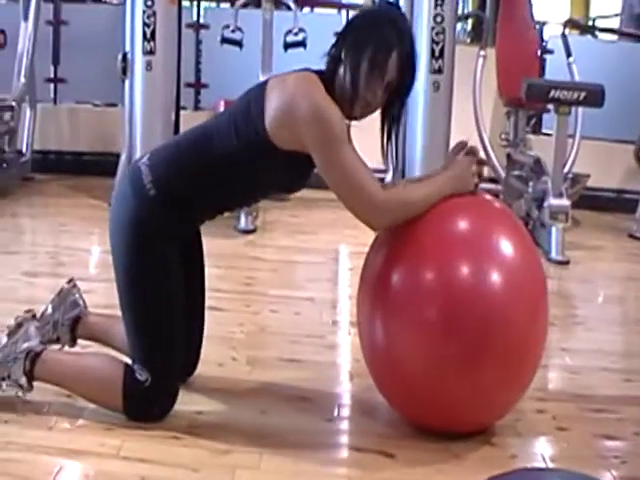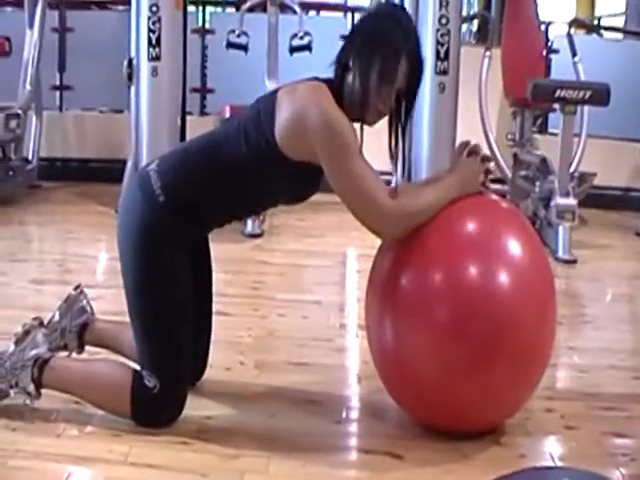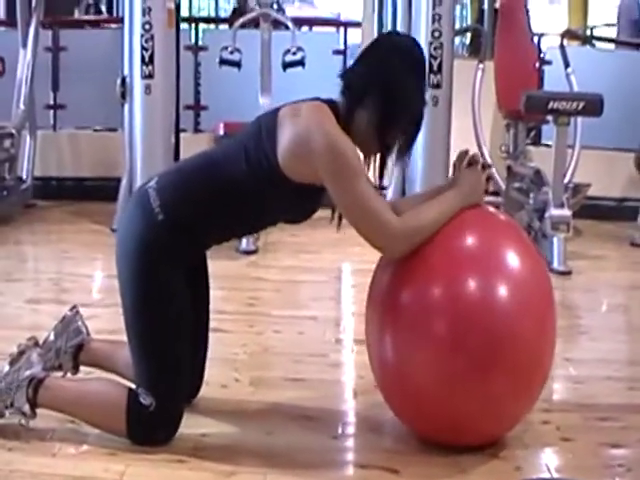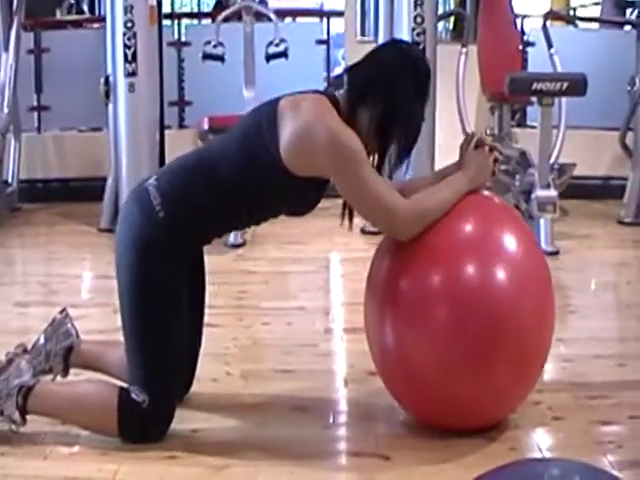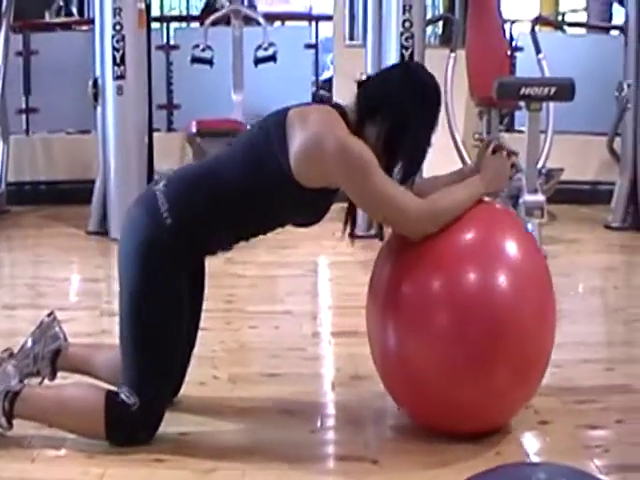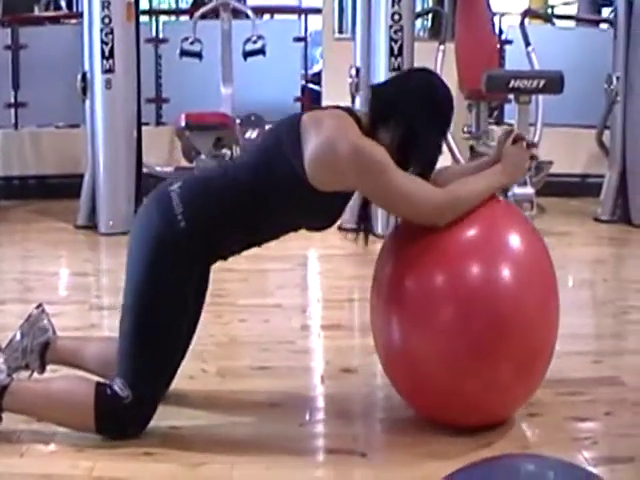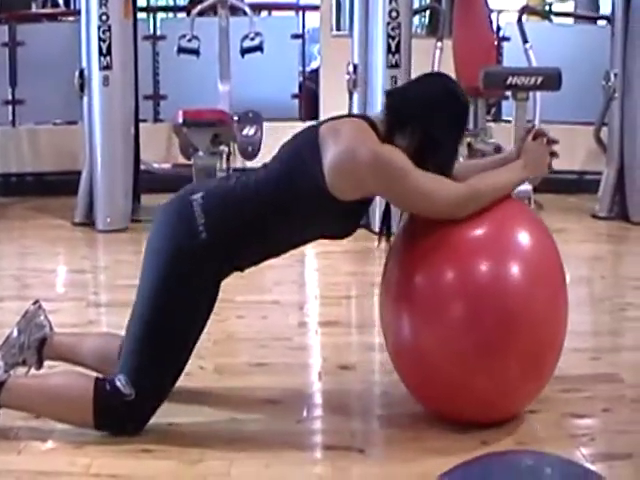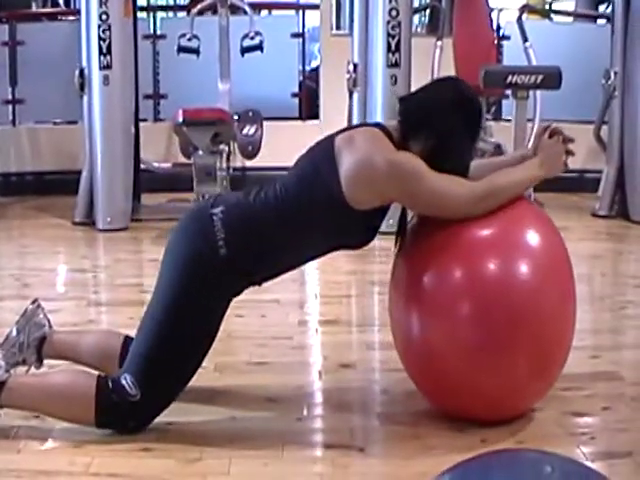
dt=0.4s
person 1, frame 1
left shoulder: (322, 102)
right shoulder: (311, 103)
left elbow: (369, 195)
right elbow: (376, 212)
left wrist: (443, 177)
right wrist: (451, 180)
left hip: (172, 211)
right hip: (148, 209)
left knee: (180, 363)
right knee: (153, 396)
left ankle: (72, 318)
person 1, frame 2
left shoulder: (328, 107)
right shoulder: (320, 114)
left elbow: (377, 199)
right elbow: (386, 221)
left wrist: (447, 177)
right wrist: (457, 184)
left hip: (178, 215)
right hip: (156, 216)
left knee: (188, 367)
right knee: (160, 403)
left ankle: (77, 325)
person 1, frame 3
left shoulder: (326, 123)
right shoulder: (323, 137)
left elbow: (379, 213)
right elbow: (392, 238)
left wrist: (450, 188)
right wrist: (460, 197)
left hip: (175, 232)
right hip: (155, 234)
left knee: (183, 385)
right knee: (155, 420)
left ankle: (75, 344)
person 1, frame 4
left shoulder: (326, 114)
right shoulder: (324, 131)
left elbow: (384, 196)
right elbow: (399, 221)
left wrist: (454, 170)
right wrist: (466, 180)
left hip: (172, 227)
right hip: (155, 232)
left knee: (173, 382)
right knee: (147, 417)
left ankle: (66, 347)
person 1, frame 5
left shoulder: (335, 124)
right shoulder: (335, 143)
left elbow: (400, 192)
right elbow: (414, 220)
left wrist: (472, 172)
right wrist: (484, 184)
left hip: (176, 230)
right hip: (161, 236)
left knee: (159, 384)
right knee: (134, 420)
left ankle: (54, 349)
person 1, frame 6
left shoulder: (349, 128)
right shoulder: (349, 148)
left elbow: (418, 181)
right elbow: (434, 207)
left wrist: (490, 162)
right wrist: (503, 174)
left hip: (182, 222)
right hip: (176, 234)
left knee: (145, 364)
right knee: (126, 412)
left ankle: (44, 342)
person 1, frame 7
left shoulder: (365, 133)
right shoulder: (368, 156)
left elbow: (439, 176)
right elbow: (454, 201)
left wrist: (511, 157)
right wrist: (524, 169)
left hip: (200, 225)
right hip: (195, 241)
left knee: (148, 359)
right knee: (126, 407)
person 1, frame 8
left shoulder: (378, 140)
right shoulder: (383, 164)
left elbow: (456, 176)
right elbow: (473, 198)
left wrist: (525, 156)
right wrist: (540, 168)
left hip: (217, 235)
right hip: (213, 253)
left knee: (151, 358)
right knee: (129, 405)
